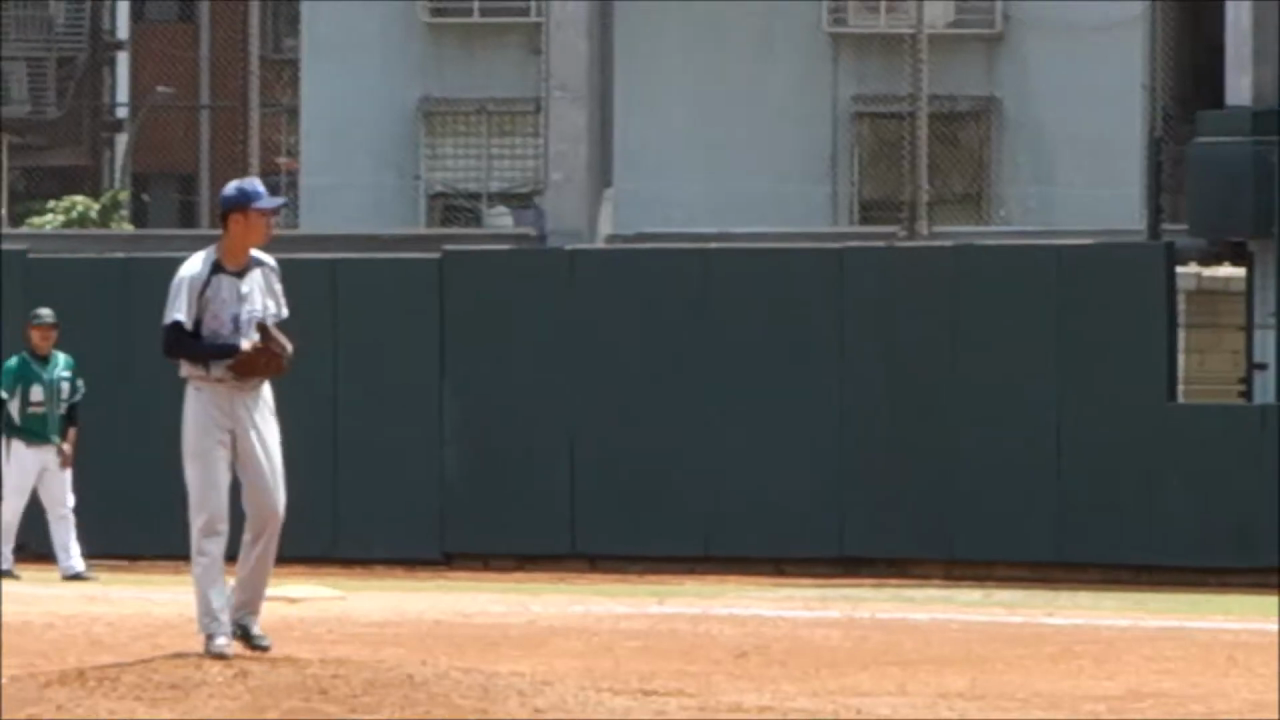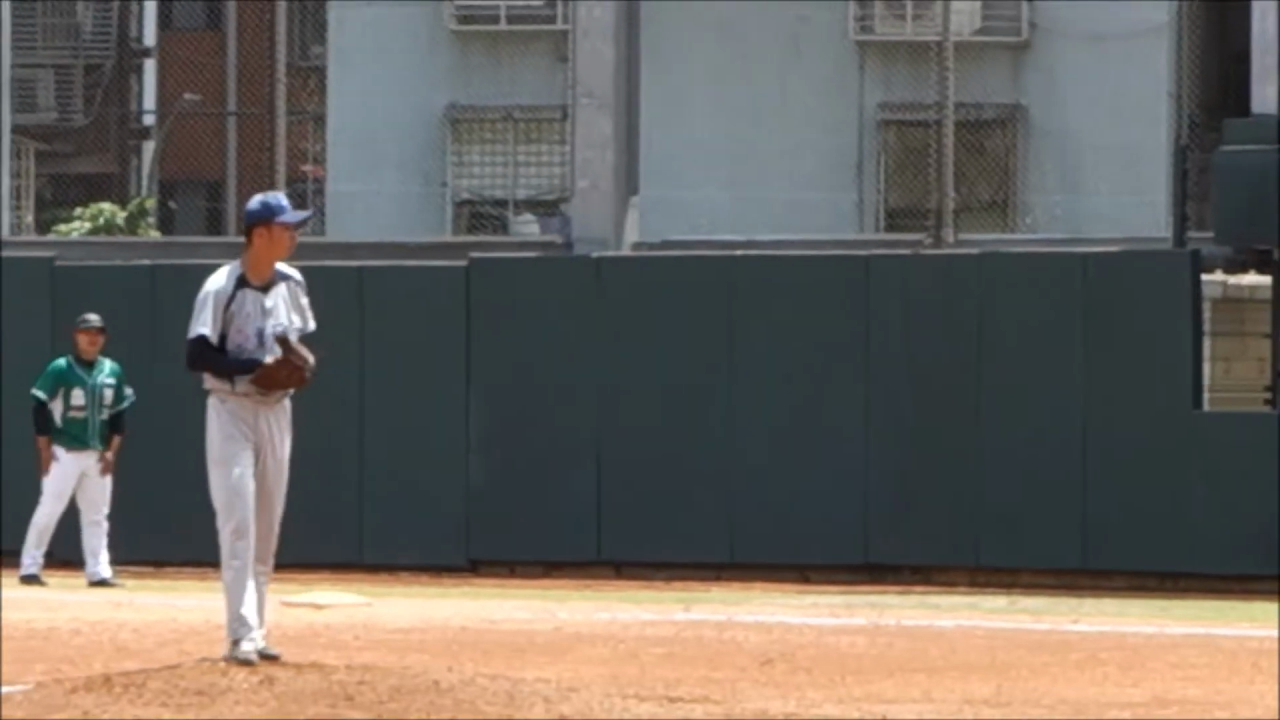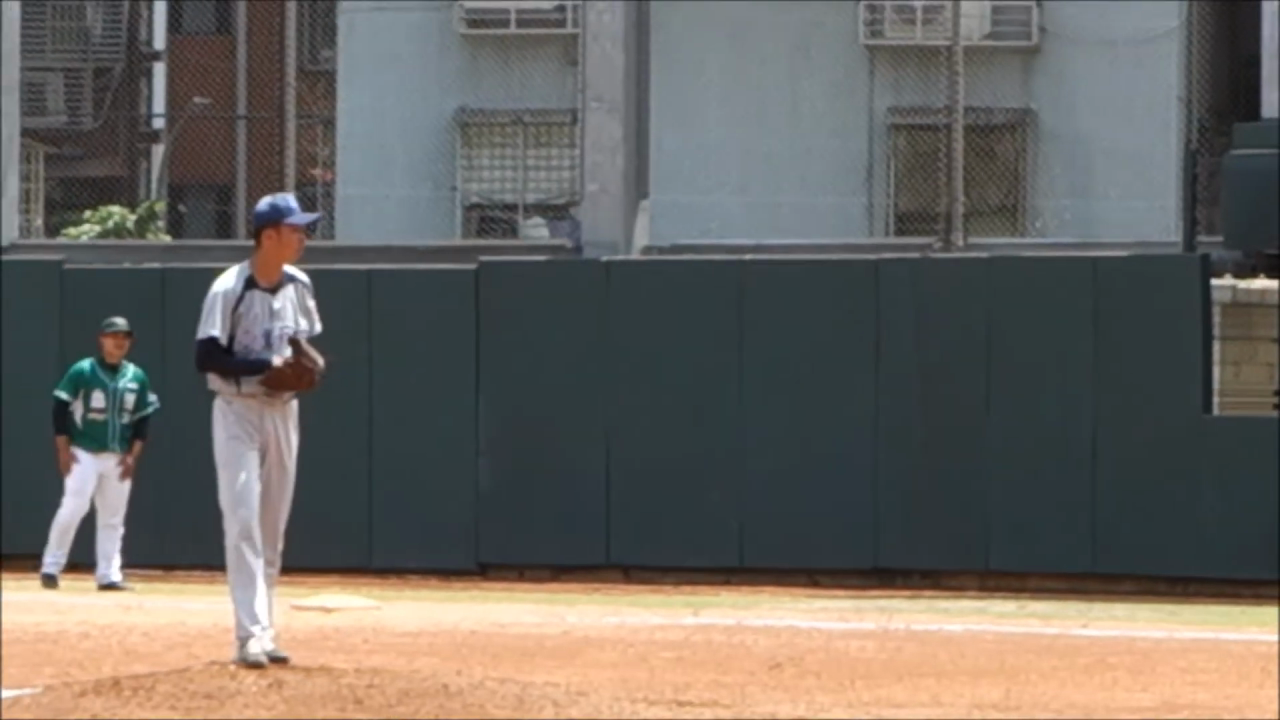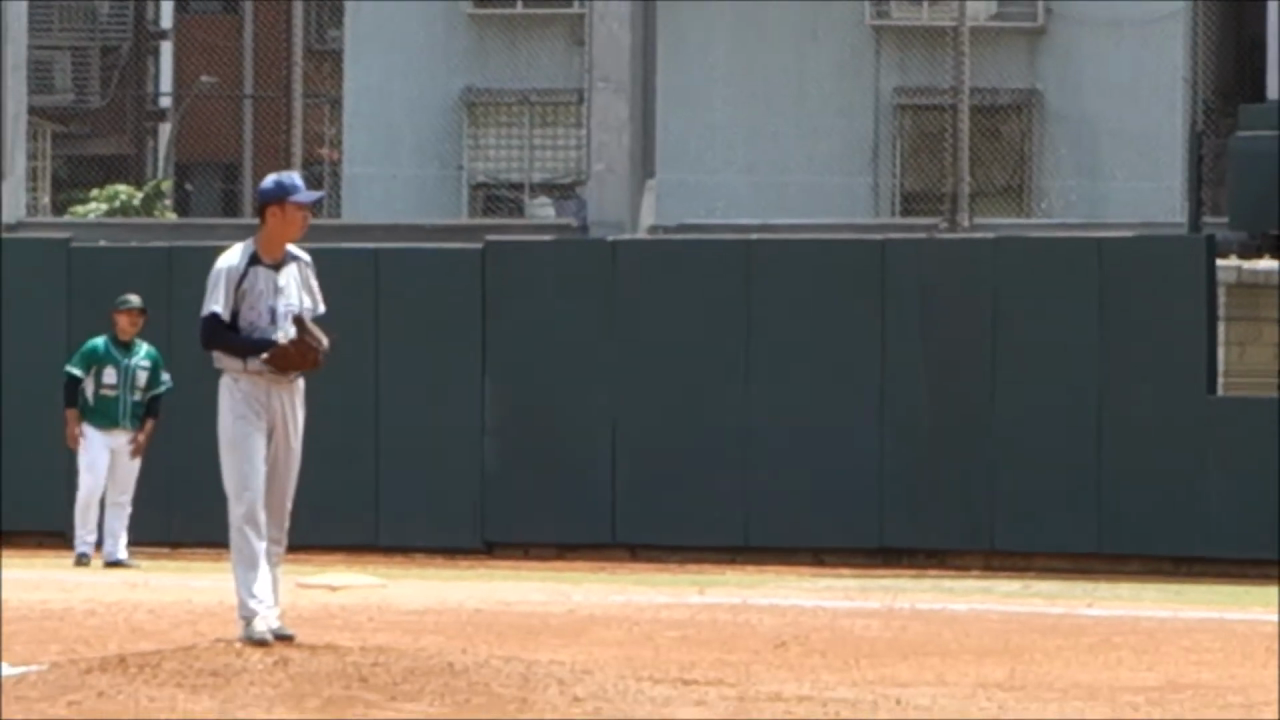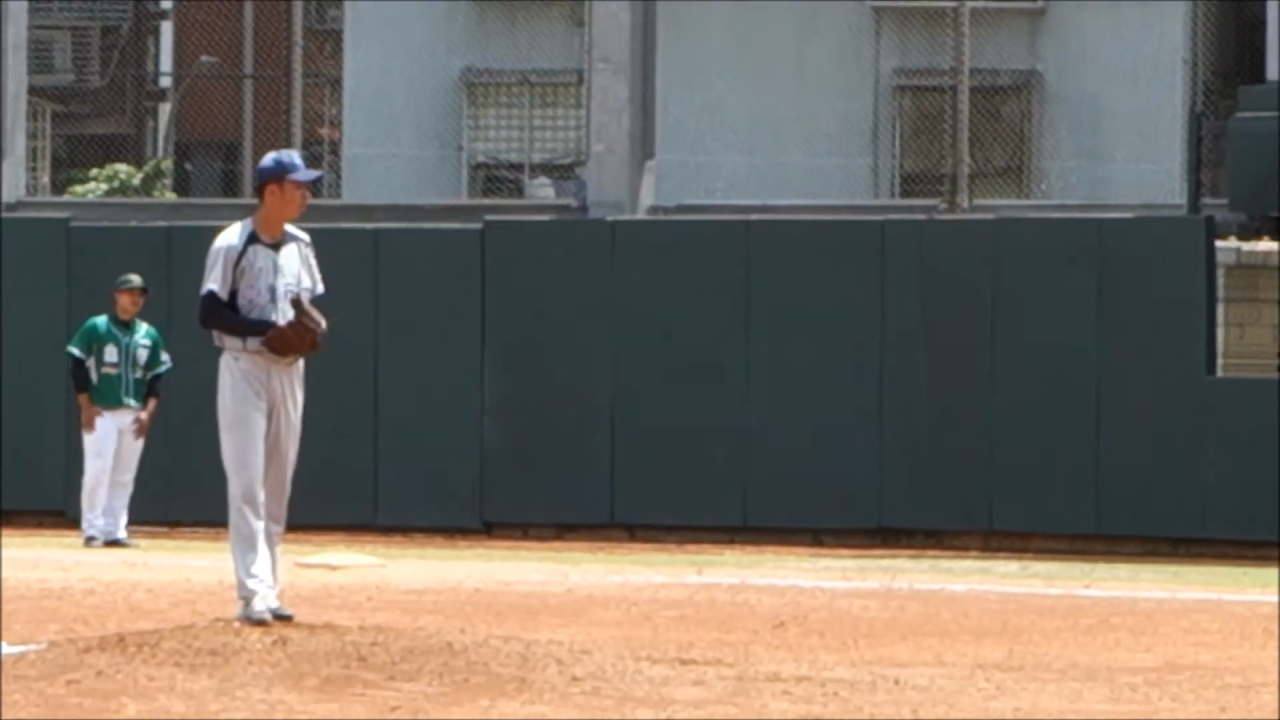
dt=0.2s
person 1, frame 1
left shoulder: (267, 268)
right shoulder: (195, 273)
right elbow: (173, 343)
right wrist: (232, 350)
left hip: (255, 396)
right hip: (208, 399)
left knee: (270, 507)
right knee: (209, 516)
left ankle: (244, 615)
right ankle: (214, 629)
person 1, frame 2
left shoulder: (292, 282)
right shoulder: (220, 288)
right elbow: (197, 357)
right wrist: (256, 366)
left hip: (277, 410)
right hip: (231, 411)
left knee: (268, 528)
right knee: (238, 523)
left ankle: (254, 628)
right ankle: (243, 633)
person 1, frame 3
left shoulder: (299, 285)
right shoulder: (228, 289)
right elbow: (206, 358)
right wrist: (265, 366)
left hip: (283, 412)
right hip: (237, 412)
left knee: (272, 529)
right knee: (244, 523)
left ankle: (263, 631)
right ankle: (251, 634)
person 1, frame 4
left shoulder: (301, 264)
right shoulder: (233, 265)
right elbow: (210, 335)
right wrist: (270, 345)
left hip: (289, 391)
right hip: (244, 391)
left knee: (279, 506)
right knee: (248, 504)
left ankle: (268, 609)
right ankle: (256, 613)
person 1, frame 5
left shoulder: (301, 244)
right shoulder: (232, 245)
right elbow: (209, 314)
right wrist: (268, 327)
left hip: (289, 371)
right hip: (245, 370)
left knee: (278, 486)
right knee: (247, 484)
left ankle: (267, 590)
right ankle: (254, 593)
person 2, frame 1
left shoulder: (67, 365)
left elbow: (72, 407)
left wrist: (69, 442)
left hip: (56, 448)
left knee: (62, 507)
left ankle: (72, 565)
person 2, frame 2
left shoulder: (113, 371)
right shoulder: (59, 369)
left elbow: (119, 414)
right elbow: (40, 409)
left wrist: (112, 450)
right wrist: (44, 449)
left hip: (98, 455)
right hip: (64, 453)
left knee: (97, 515)
right knee: (49, 509)
left ankle: (99, 572)
right ankle: (30, 567)
person 2, frame 3
left shoulder: (137, 377)
right shoulder: (82, 370)
left elbow: (143, 419)
right elbow: (60, 410)
left wrist: (133, 455)
right wrist: (63, 450)
left hip: (118, 458)
right hip: (83, 454)
left knee: (113, 518)
right knee: (72, 509)
left ankle: (109, 575)
right ankle: (51, 566)
person 2, frame 4
left shoulder: (150, 355)
right shoulder: (95, 348)
left elbow: (155, 398)
right elbow: (72, 384)
left wrist: (145, 433)
right wrist: (72, 424)
left hip: (130, 436)
right hip: (95, 431)
left knee: (122, 496)
right knee: (91, 488)
left ankle: (115, 552)
right ankle: (84, 547)
person 2, frame 5
left shoulder: (150, 335)
right shoulder: (95, 327)
left elbow: (156, 377)
right elbow: (78, 367)
left wrist: (148, 412)
right wrist: (86, 407)
left hip: (133, 415)
right hip: (100, 413)
left knee: (124, 476)
right knee: (97, 471)
left ankle: (115, 531)
right ankle: (93, 530)
